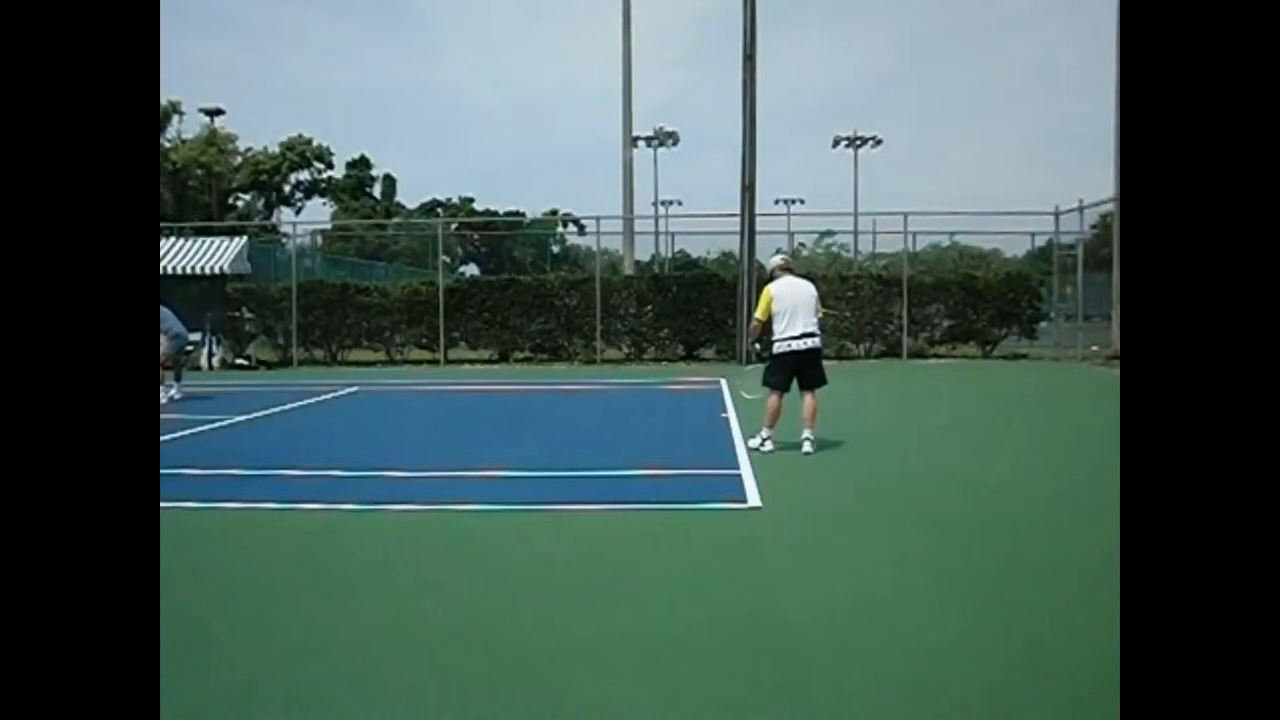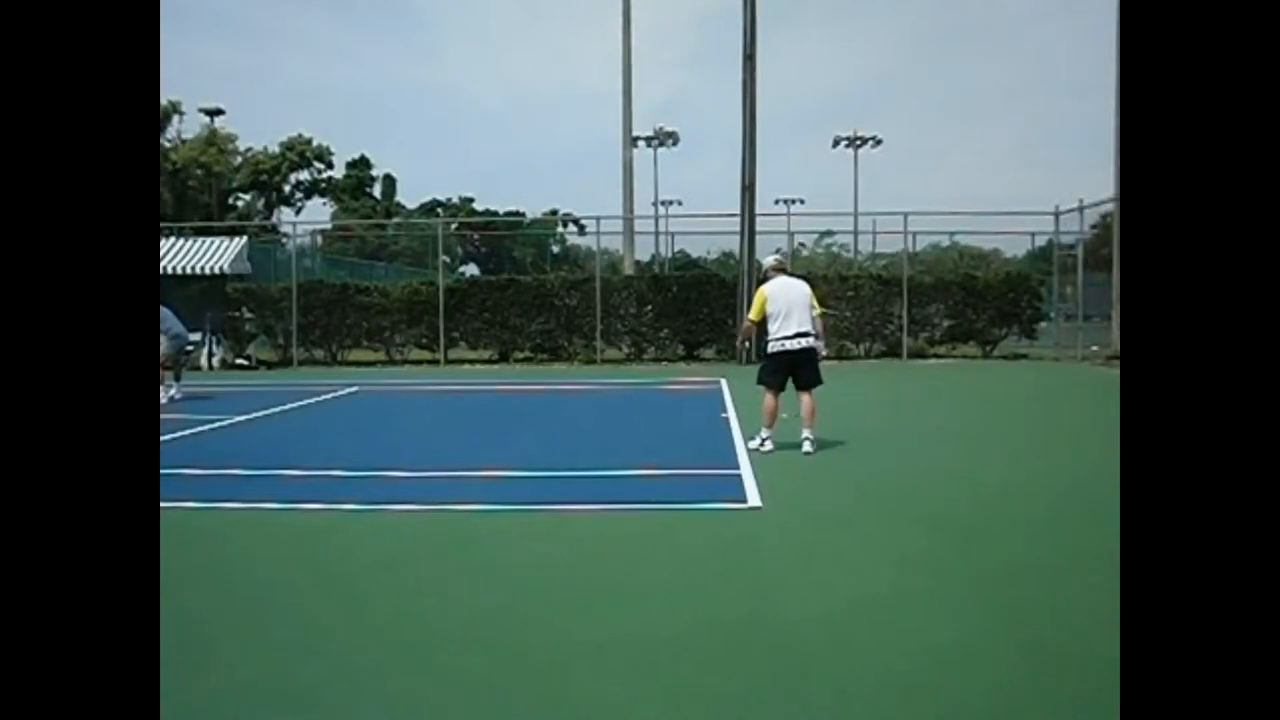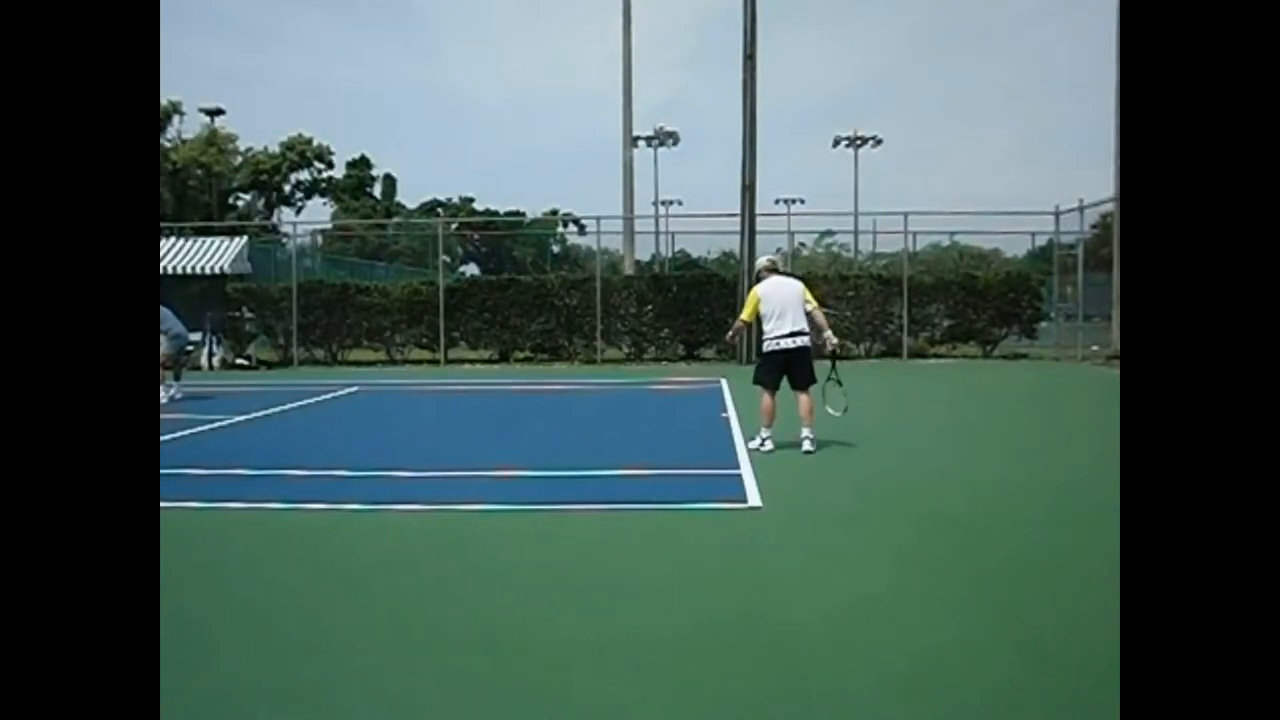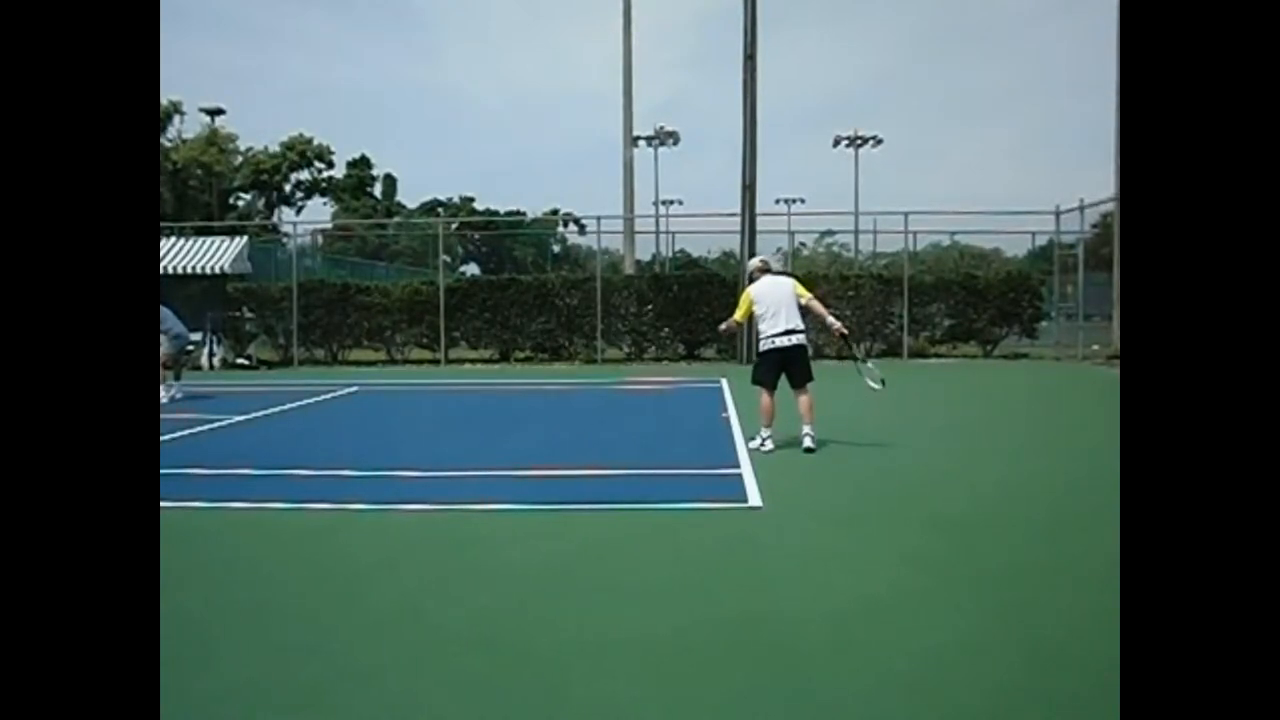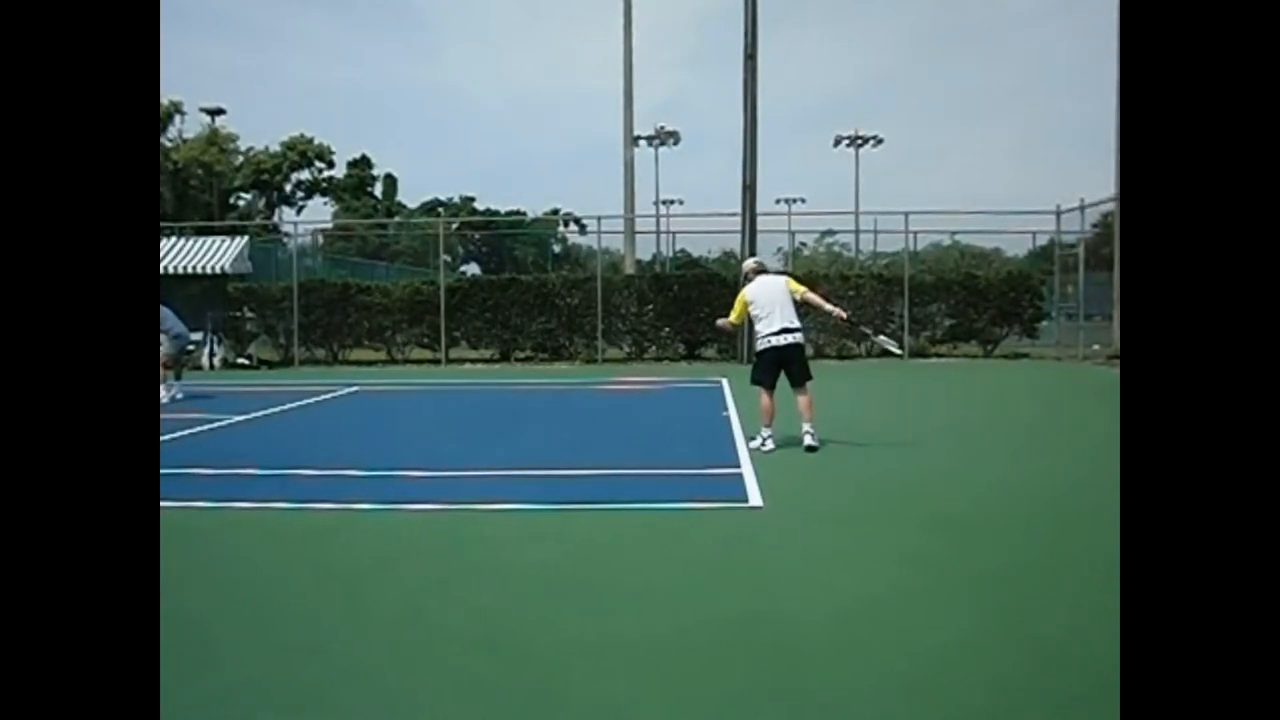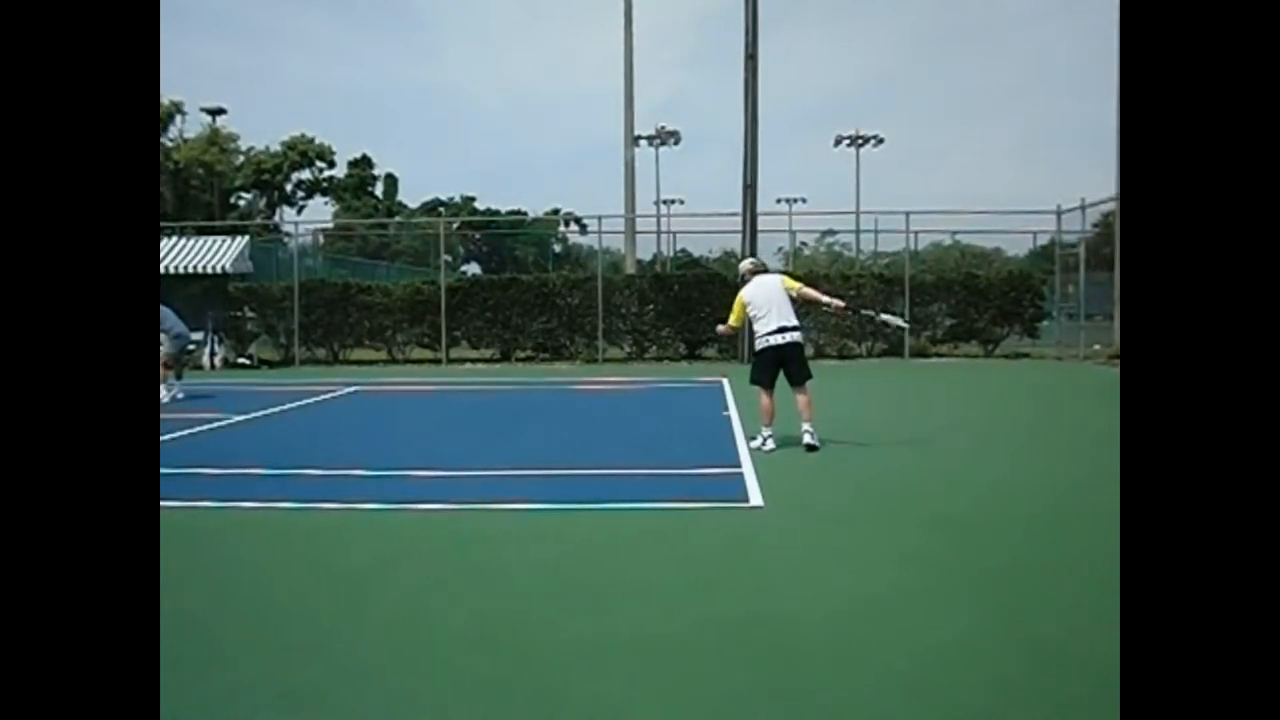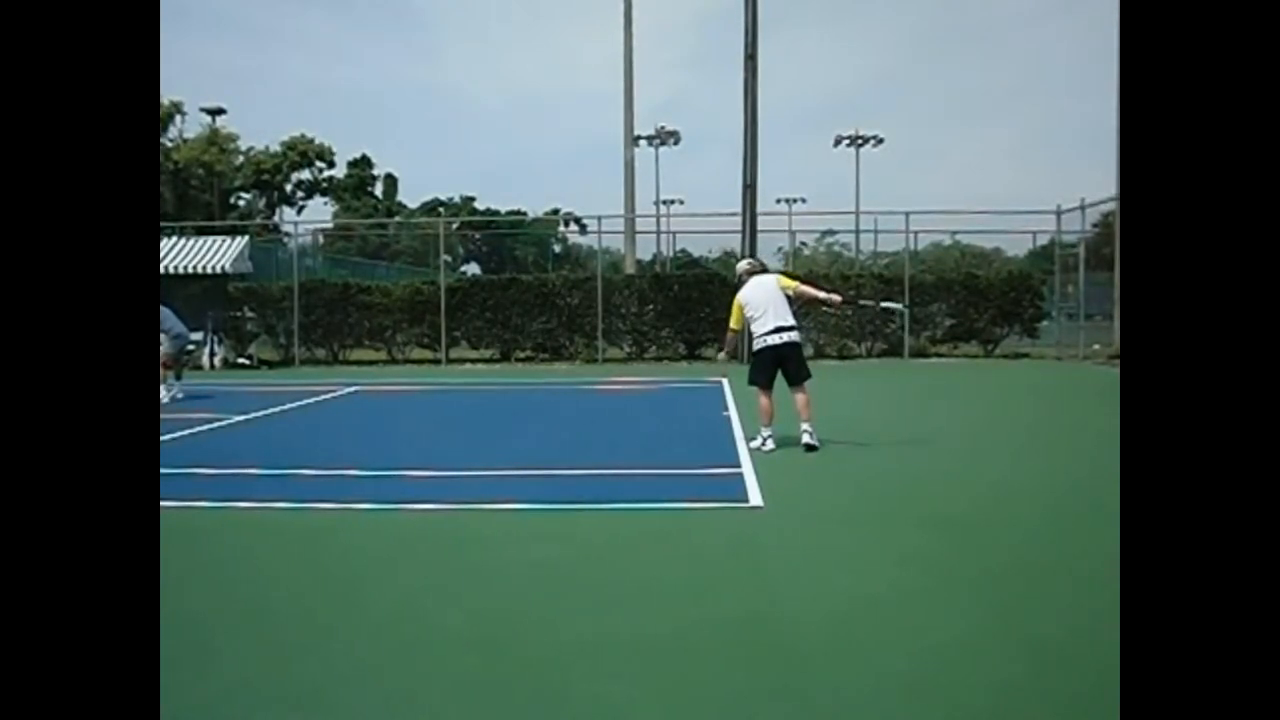
dt=0.7s
person 1, frame 1
left shoulder: (771, 288)
right shoulder: (809, 286)
left elbow: (757, 323)
right elbow: (817, 316)
left wrist: (752, 340)
left hip: (784, 346)
right hip: (810, 344)
left knee: (775, 392)
right knee: (808, 392)
left ankle: (766, 437)
right ankle: (808, 438)
person 1, frame 2
left shoulder: (765, 289)
right shoulder: (804, 286)
left elbow: (750, 323)
right elbow: (816, 317)
left wrist: (742, 339)
right wrist: (820, 343)
left hip: (779, 346)
right hip: (805, 345)
left knee: (771, 392)
right knee: (805, 392)
left ankle: (765, 438)
right ankle: (807, 437)
person 1, frame 3
left shoulder: (758, 289)
right shoulder: (797, 284)
left elbow: (743, 322)
right elbow: (814, 311)
left wrist: (732, 334)
right wrist: (827, 333)
left hip: (774, 346)
right hip: (800, 344)
left knee: (768, 391)
right knee: (803, 391)
left ankle: (765, 438)
right ankle: (807, 437)
person 1, frame 4
left shoulder: (752, 290)
right shoulder: (790, 282)
left elbow: (736, 322)
right elbow: (811, 301)
left wrist: (724, 327)
right wrist: (830, 320)
left hip: (770, 345)
right hip: (796, 341)
left knee: (767, 391)
right knee: (802, 389)
left ankle: (765, 437)
right ankle: (808, 434)
person 1, frame 5
left shoulder: (747, 291)
right shoulder: (783, 280)
left elbow: (732, 325)
right elbow: (806, 294)
left wrist: (720, 323)
right wrist: (829, 307)
left hip: (767, 344)
right hip: (793, 339)
left knee: (766, 390)
right knee: (801, 388)
left ankle: (766, 436)
right ankle: (808, 432)
person 1, frame 6
left shoulder: (744, 293)
right shoulder: (779, 279)
left elbow: (732, 328)
right elbow: (802, 290)
left wrist: (721, 330)
right wrist: (826, 299)
left hip: (766, 343)
right hip: (791, 339)
left knee: (765, 390)
right knee: (800, 387)
left ankle: (766, 436)
right ankle: (808, 432)
person 1, frame 7
left shoulder: (741, 295)
right shoulder: (775, 279)
left elbow: (734, 331)
right elbow: (799, 288)
left wrist: (726, 351)
right wrist: (824, 295)
left hip: (763, 343)
right hip: (789, 338)
left knee: (764, 391)
right knee: (798, 387)
left ankle: (766, 436)
right ankle: (807, 432)
